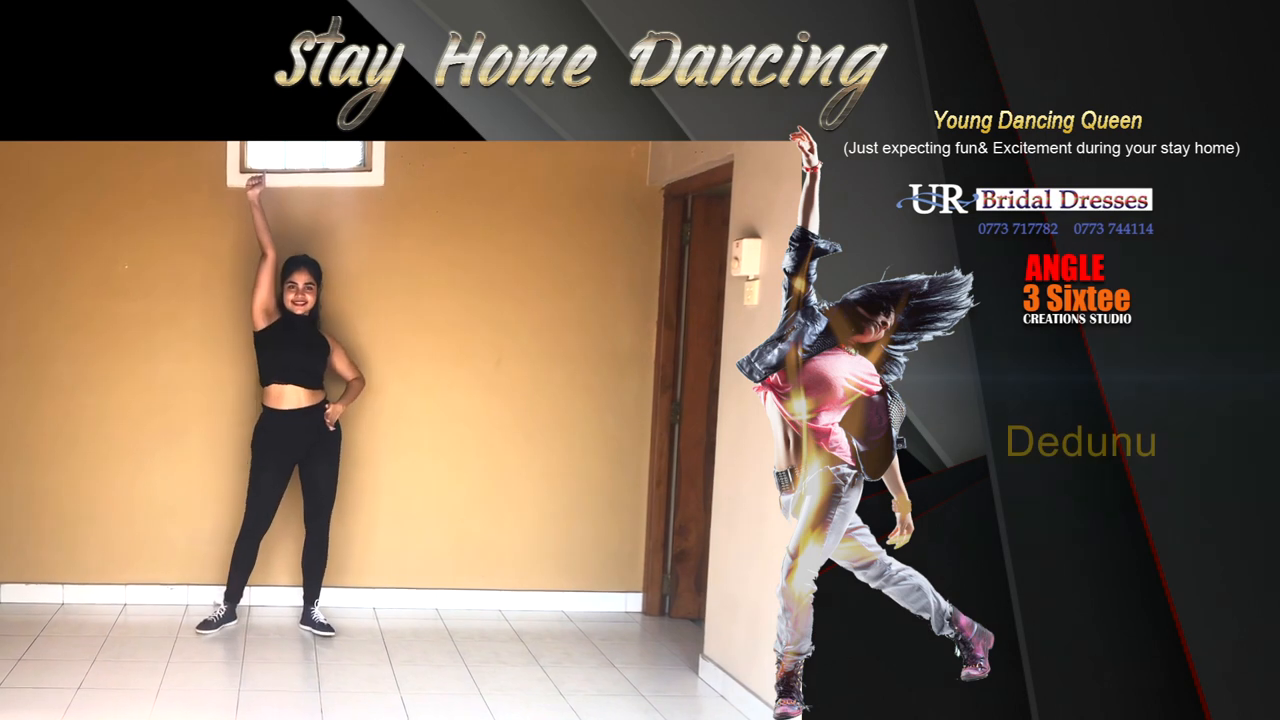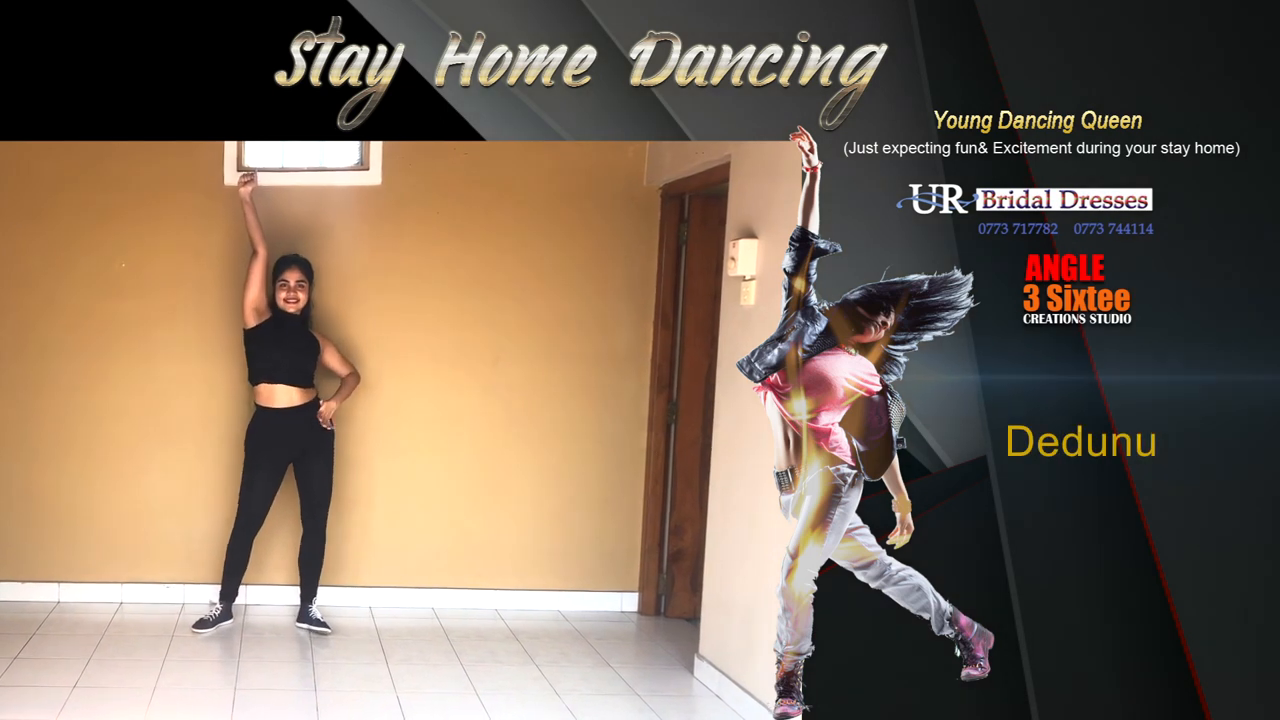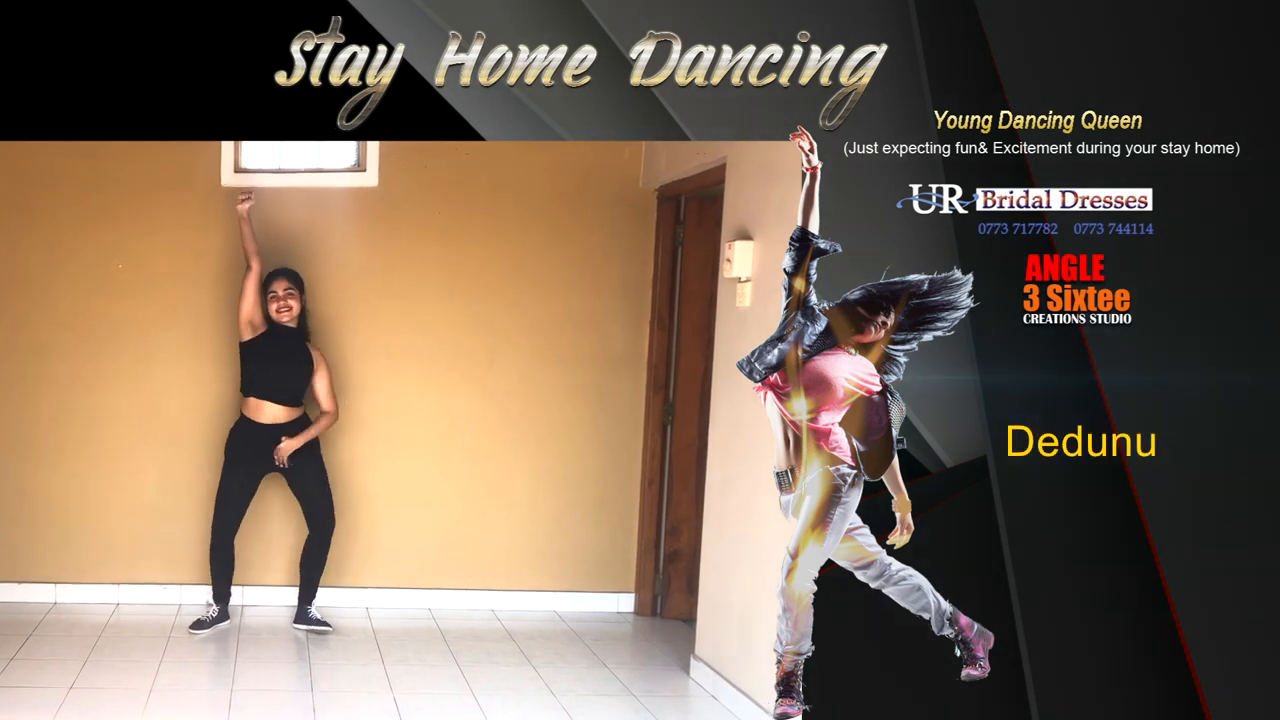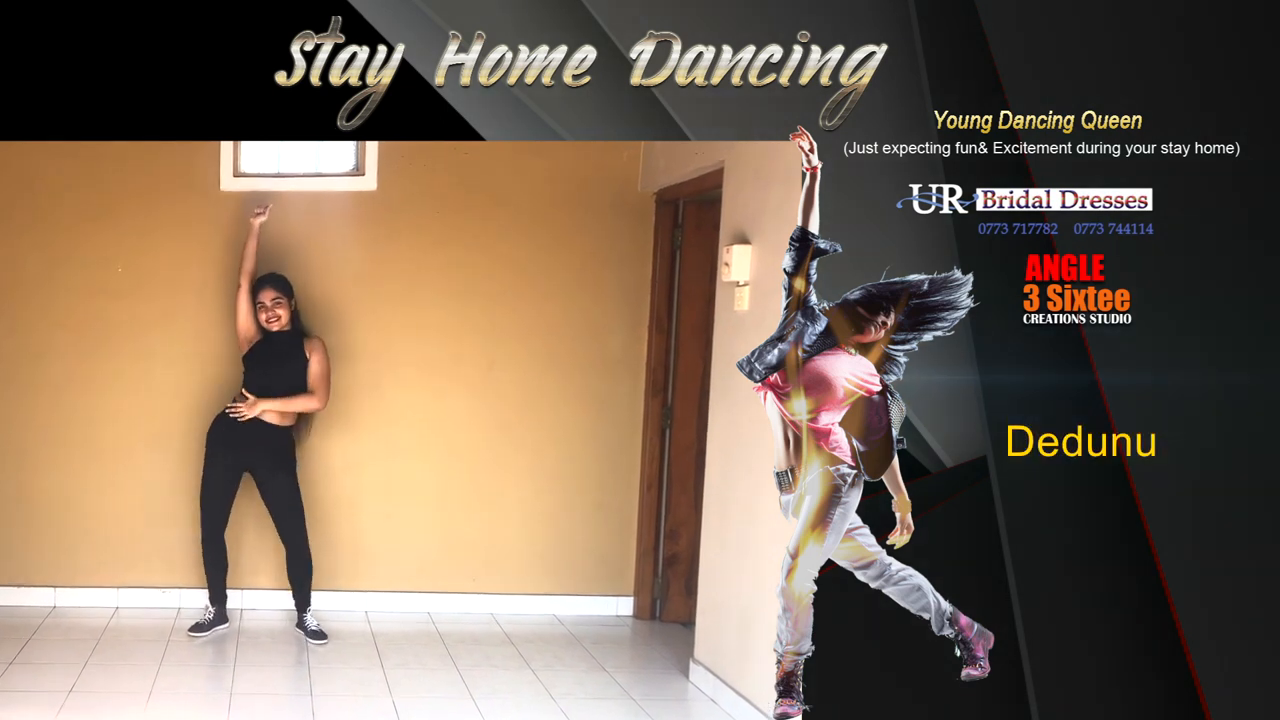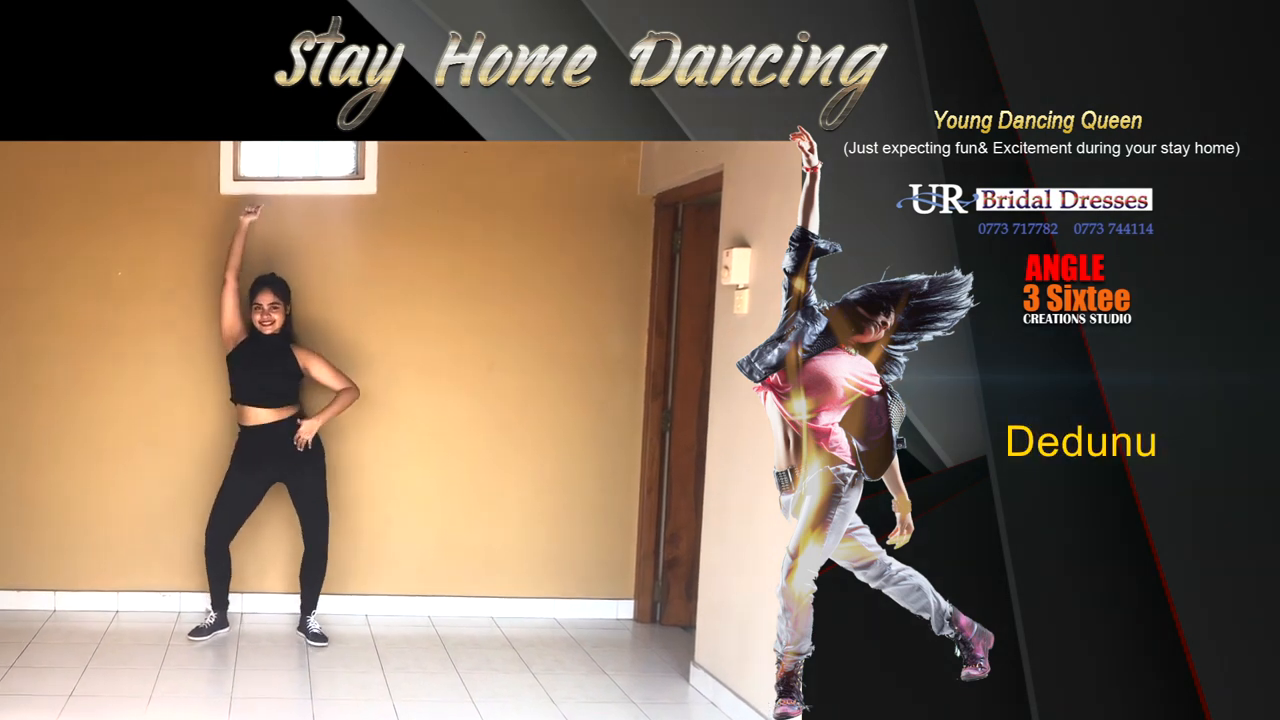
dt=0.4s
person 1, frame 1
left shoulder: (869, 380)
right shoulder: (805, 319)
left elbow: (881, 447)
right elbow: (807, 243)
left wrist: (903, 504)
right wrist: (813, 172)
left hip: (833, 474)
right hip: (792, 481)
left knee: (796, 577)
right knee: (877, 567)
person 1, frame 2
left shoulder: (868, 380)
right shoulder: (805, 317)
left elbow: (880, 446)
right elbow: (806, 242)
left wrist: (902, 504)
right wrist: (813, 171)
left hip: (833, 474)
right hip: (792, 481)
left knee: (796, 576)
right knee: (876, 567)
person 1, frame 3
left shoulder: (869, 378)
right shoulder: (805, 318)
left elbow: (881, 446)
right elbow: (807, 244)
left wrist: (903, 505)
right wrist: (813, 173)
left hip: (833, 475)
right hip: (792, 481)
left knee: (795, 576)
right knee: (876, 567)
person 1, frame 4
left shoulder: (868, 380)
right shoulder: (805, 318)
left elbow: (881, 445)
right elbow: (805, 241)
left wrist: (902, 504)
right wrist: (813, 172)
left hip: (833, 475)
right hip: (792, 481)
left knee: (795, 576)
right knee: (876, 567)
person 1, frame 5
left shoulder: (869, 378)
right shoulder: (805, 319)
left elbow: (881, 446)
right elbow: (807, 243)
left wrist: (903, 504)
right wrist: (813, 173)
left hip: (832, 475)
right hip: (791, 481)
left knee: (795, 577)
right knee: (876, 566)
person 2, frame 1
left shoulder: (324, 340)
right shoulder: (267, 321)
left elbow: (356, 378)
right elbow: (268, 255)
left wrist: (340, 405)
right wrist: (254, 202)
left hip: (319, 432)
right hip: (274, 431)
left knee: (318, 524)
right knee: (255, 522)
left ankle: (311, 609)
right ankle: (229, 605)
person 2, frame 2
left shoulder: (313, 339)
right shoulder: (258, 319)
left elbow: (350, 373)
right elbow: (259, 254)
left wrist: (335, 402)
right wrist: (245, 199)
left hip: (312, 429)
right hip: (268, 431)
left knee: (315, 522)
right knee: (247, 522)
left ankle: (308, 608)
right ankle: (224, 605)
person 2, frame 3
left shoulder: (311, 354)
right shoulder: (254, 332)
left elbow: (330, 410)
right elbow: (253, 268)
left wrist: (298, 441)
right wrist: (244, 216)
left hip: (297, 441)
right hip: (248, 440)
left knee: (323, 523)
right knee: (223, 527)
left ankle: (305, 608)
right ankle: (219, 607)
person 2, frame 4
left shoulder: (311, 347)
right shoulder: (253, 342)
left elbow: (318, 399)
right elbow: (243, 283)
left wrist: (264, 404)
right wrist: (255, 228)
left hip: (275, 447)
right hip: (229, 435)
left knee: (295, 537)
right knee: (211, 526)
left ankle: (304, 614)
right ankle: (218, 609)
person 2, frame 5
left shoulder: (296, 354)
right shoulder: (237, 340)
left elbow: (349, 390)
right elbow: (229, 279)
left wrist: (316, 421)
right wrist: (243, 227)
left hip: (297, 447)
right hip: (252, 449)
left knee: (317, 539)
right knee: (217, 534)
left ankle: (308, 618)
right ankle: (219, 614)
